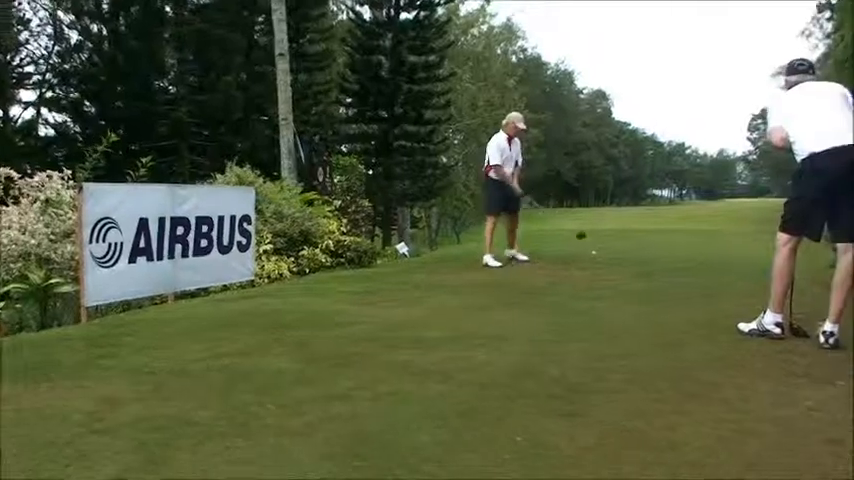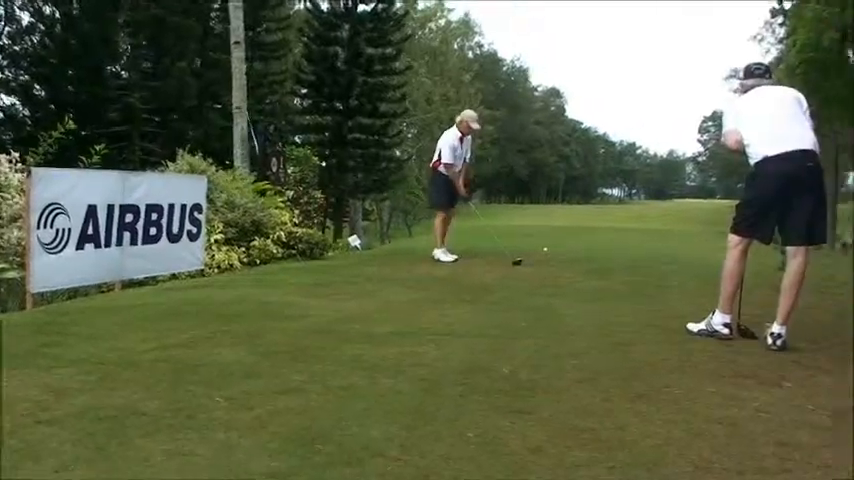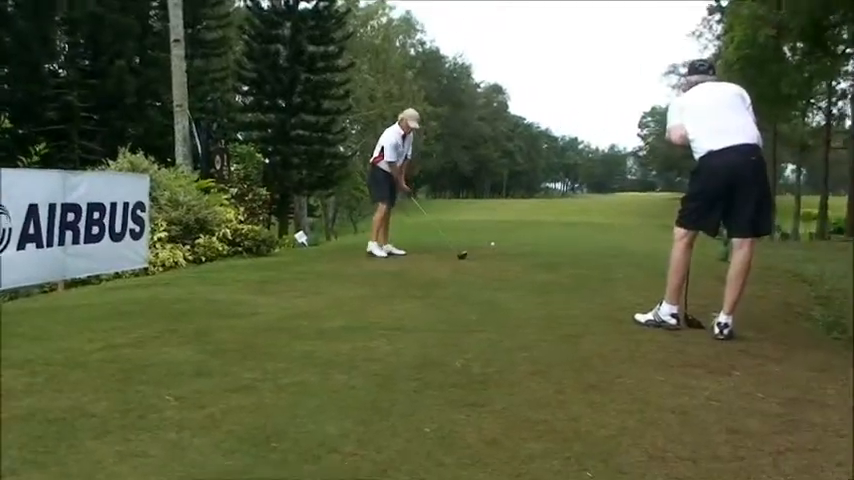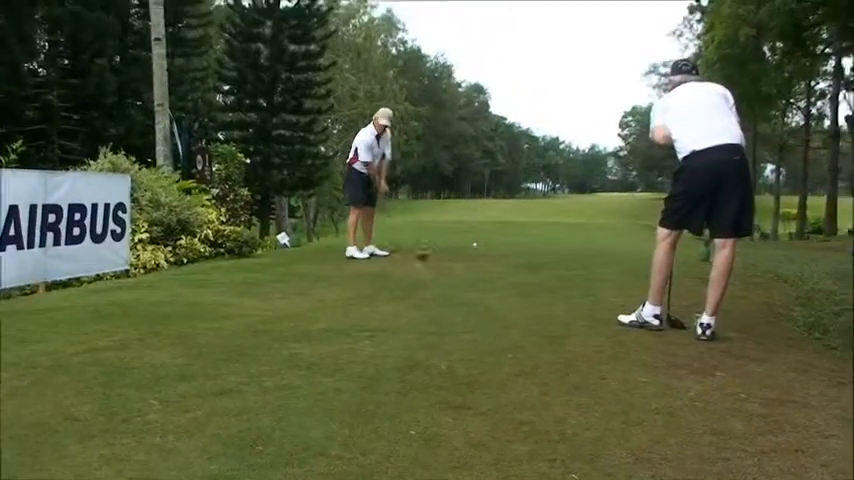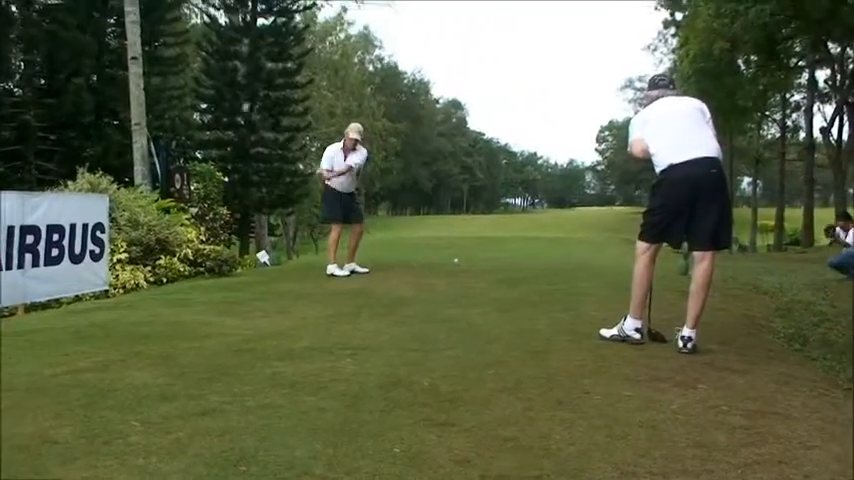
dt=0.3s
person 1, frame 1
left shoulder: (782, 101)
left elbow: (778, 139)
left hip: (817, 163)
left knee: (786, 240)
left ankle: (772, 320)
right ankle: (831, 329)
person 1, frame 2
left shoulder: (737, 104)
right shoulder: (793, 94)
left elbow: (733, 142)
right elbow: (810, 132)
left hip: (769, 168)
right hip: (807, 163)
left knee: (737, 242)
right knee: (798, 251)
left ankle: (721, 320)
right ankle: (777, 331)
person 1, frame 3
left shoulder: (681, 100)
right shoulder: (736, 90)
left elbow: (677, 137)
right elbow: (754, 126)
left hip: (714, 161)
right hip: (750, 157)
left knee: (683, 234)
right knee: (744, 241)
left ankle: (668, 311)
right ankle: (725, 321)
person 1, frame 4
left shoulder: (665, 101)
right shoulder: (720, 90)
left elbow: (660, 137)
right elbow: (737, 127)
left hip: (697, 161)
right hip: (734, 157)
left knee: (667, 234)
right knee: (726, 242)
left ankle: (652, 312)
right ankle: (707, 322)
person 1, frame 5
left shoulder: (642, 115)
right shoulder: (696, 104)
left elbow: (639, 150)
right elbow: (714, 141)
left hip: (675, 174)
right hip: (711, 170)
left knee: (646, 247)
right knee: (705, 254)
left ankle: (633, 326)
right ankle: (688, 335)
person 2, frame 1
left shoulder: (516, 142)
right shoulder: (496, 142)
left elbow: (518, 164)
right elbow: (496, 169)
left wrist: (515, 182)
right wrist: (512, 185)
left hip: (509, 185)
right hip: (494, 183)
left knee: (513, 217)
right knee: (492, 218)
left ankle: (511, 250)
right ankle: (487, 256)
person 2, frame 2
left shoulder: (467, 139)
right shoulder: (448, 139)
left elbow: (465, 162)
right elbow: (448, 167)
left wrist: (461, 183)
right wrist: (459, 187)
left hip: (451, 178)
right hip: (440, 177)
left knee: (449, 214)
right knee: (442, 213)
left ankle: (441, 248)
right ankle: (438, 251)
person 2, frame 3
left shoulder: (409, 136)
right shoulder: (391, 136)
left elbow: (406, 159)
right elbow: (392, 164)
left wrist: (402, 179)
right wrist: (401, 184)
left hip: (390, 175)
right hip: (379, 173)
left knee: (387, 210)
right knee: (383, 207)
left ankle: (386, 245)
right ankle: (372, 244)
person 2, frame 4
left shoulder: (386, 135)
right shoulder: (364, 137)
left elbow: (386, 158)
right elbow: (367, 164)
left wrist: (384, 181)
right wrist: (378, 183)
left hip: (371, 177)
right hip: (356, 174)
left knee: (369, 211)
right knee: (356, 210)
left ankle: (369, 246)
right ankle: (351, 248)
person 2, frame 5
left shoulder: (362, 152)
right shoulder: (332, 149)
left elbow: (350, 167)
right elbow: (325, 171)
left wrist: (332, 175)
right wrist: (324, 174)
left hip: (349, 194)
right hip: (332, 193)
left knee: (358, 228)
right knee: (336, 228)
left ankle: (350, 264)
right ankle: (332, 266)
